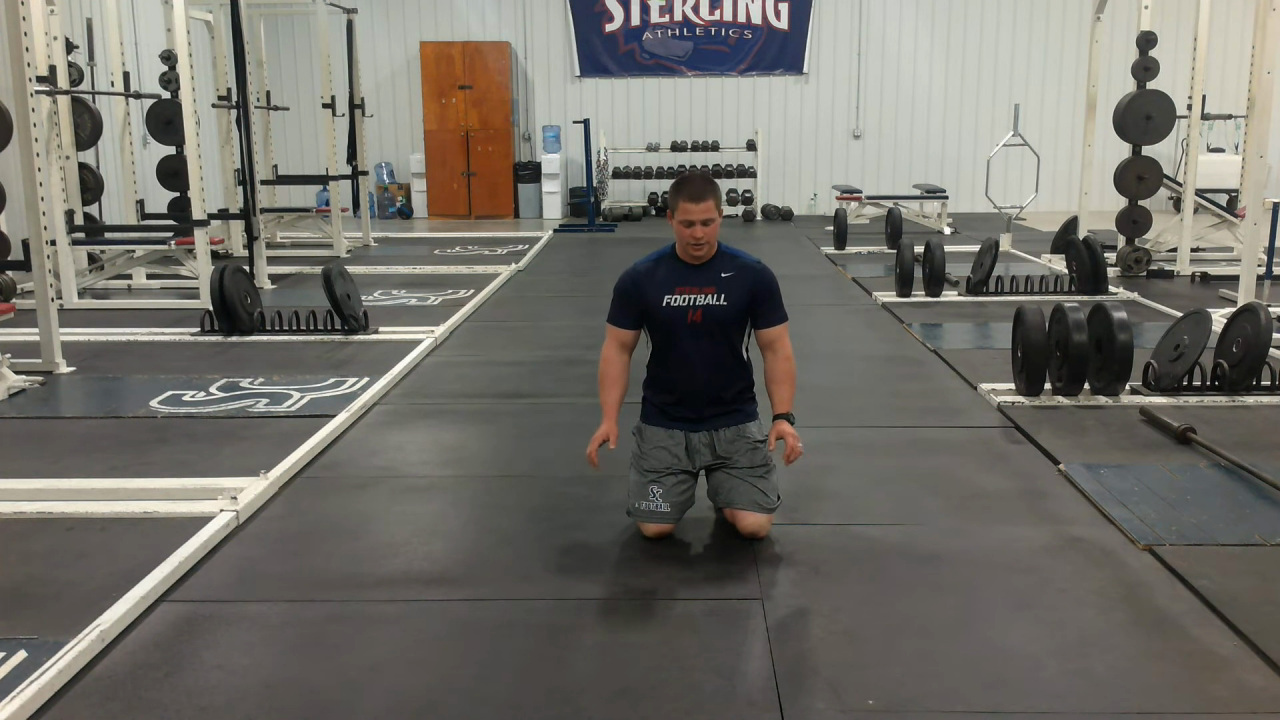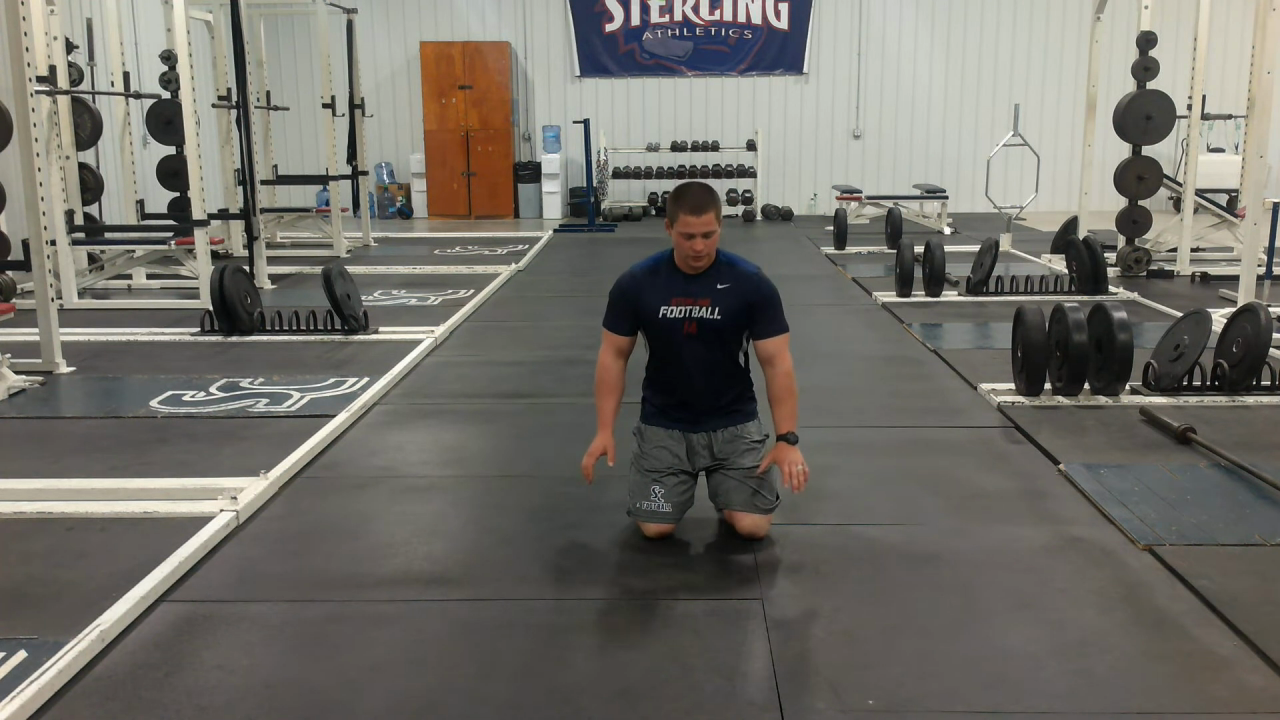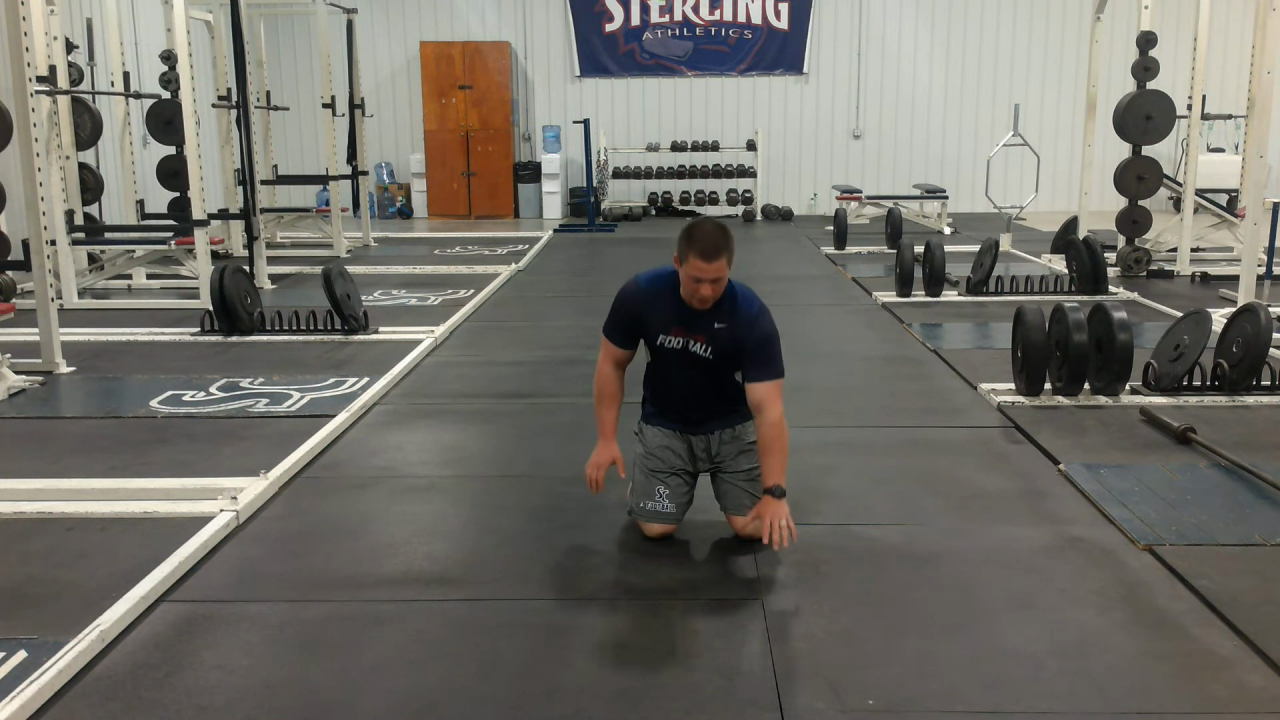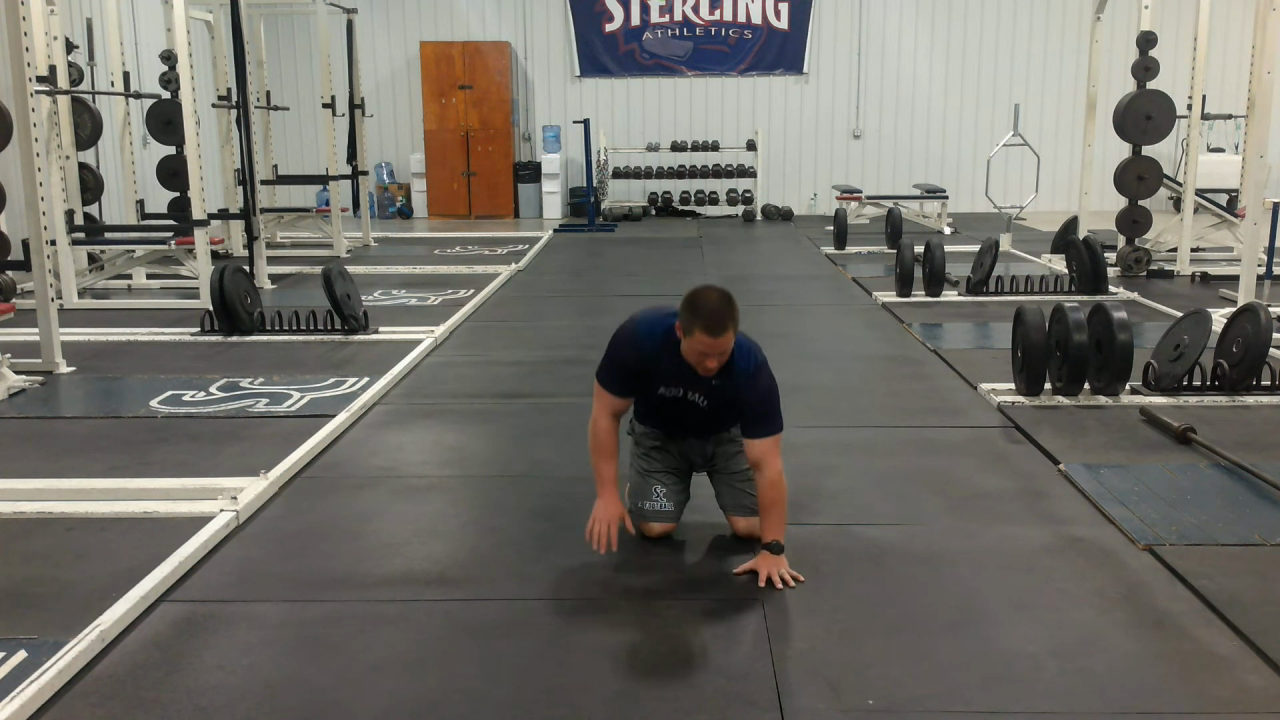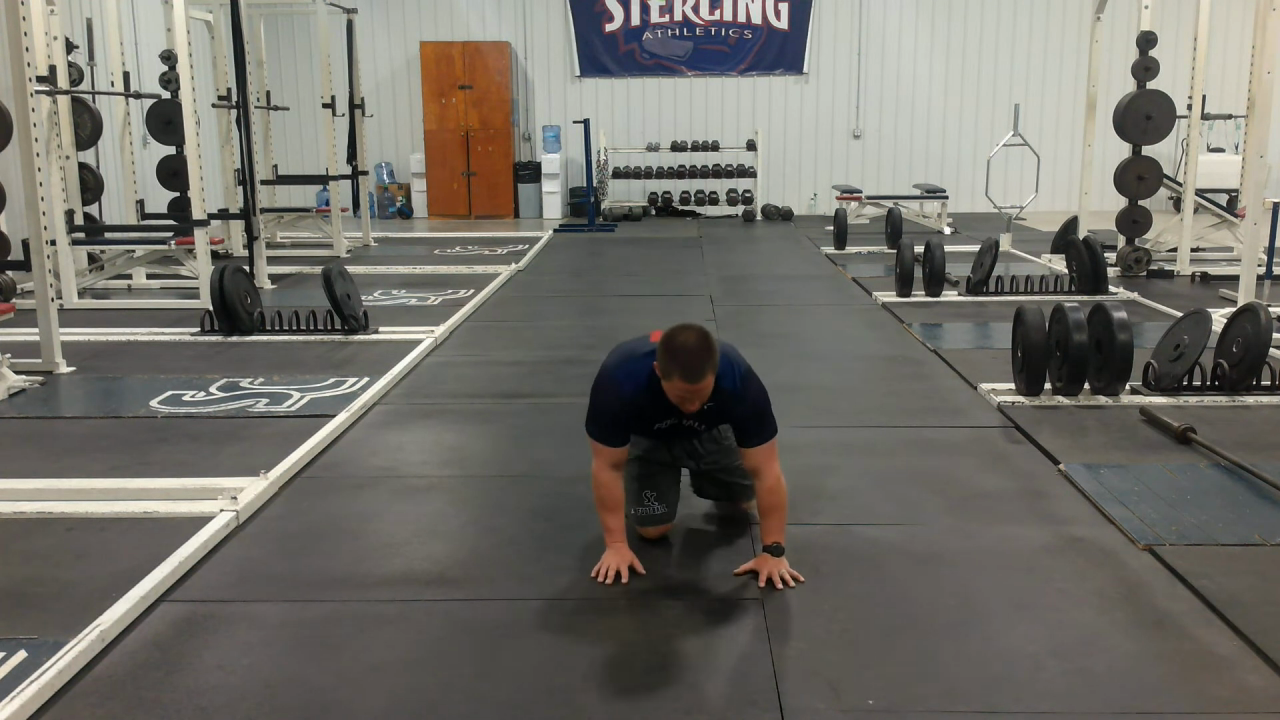
dt=0.5s
person 1, frame 1
left shoulder: (753, 275)
right shoulder: (640, 279)
left elbow: (776, 350)
right elbow: (617, 349)
left wrist: (783, 416)
right wrist: (609, 419)
left hip: (735, 421)
right hip: (664, 423)
left knee: (754, 525)
right knee: (655, 527)
left ankle: (720, 484)
right ankle: (691, 478)
person 1, frame 2
left shoulder: (752, 283)
right shoulder: (636, 284)
left elbow: (778, 363)
right elbow: (613, 356)
left wrist: (787, 438)
right wrist: (604, 430)
left hip: (734, 423)
right hip: (664, 424)
left knee: (752, 526)
right knee: (655, 527)
left ankle: (720, 485)
right ankle: (673, 479)
person 1, frame 3
left shoulder: (752, 317)
right shoulder: (639, 295)
left elbow: (768, 409)
right elbow: (612, 364)
left wrist: (774, 493)
right wrist: (607, 440)
left hip: (733, 426)
right hip: (666, 425)
left knee: (752, 528)
right knee: (656, 527)
left ankle: (715, 477)
right ankle: (639, 480)
person 1, frame 4
left shoulder: (751, 368)
right shoulder: (637, 337)
left elbow: (767, 464)
right elbow: (605, 416)
left wrist: (773, 548)
right wrist: (606, 495)
left hip: (726, 434)
right hip: (659, 434)
left knee: (750, 525)
right knee: (655, 526)
left ankle: (714, 473)
person 1, frame 5
left shoulder: (739, 381)
right shoulder: (619, 380)
left elbow: (766, 470)
right elbow: (607, 467)
left wrist: (773, 550)
right wrist: (616, 544)
left hip: (713, 431)
right hip: (648, 437)
right knee: (652, 528)
